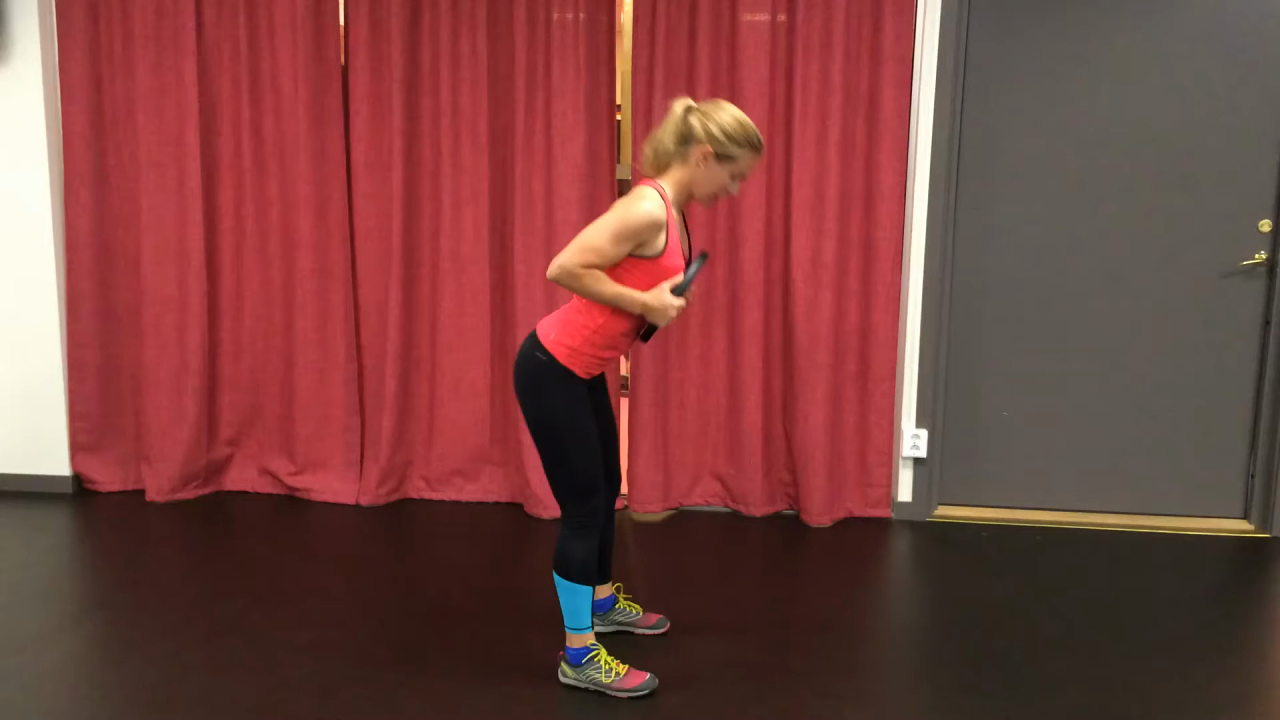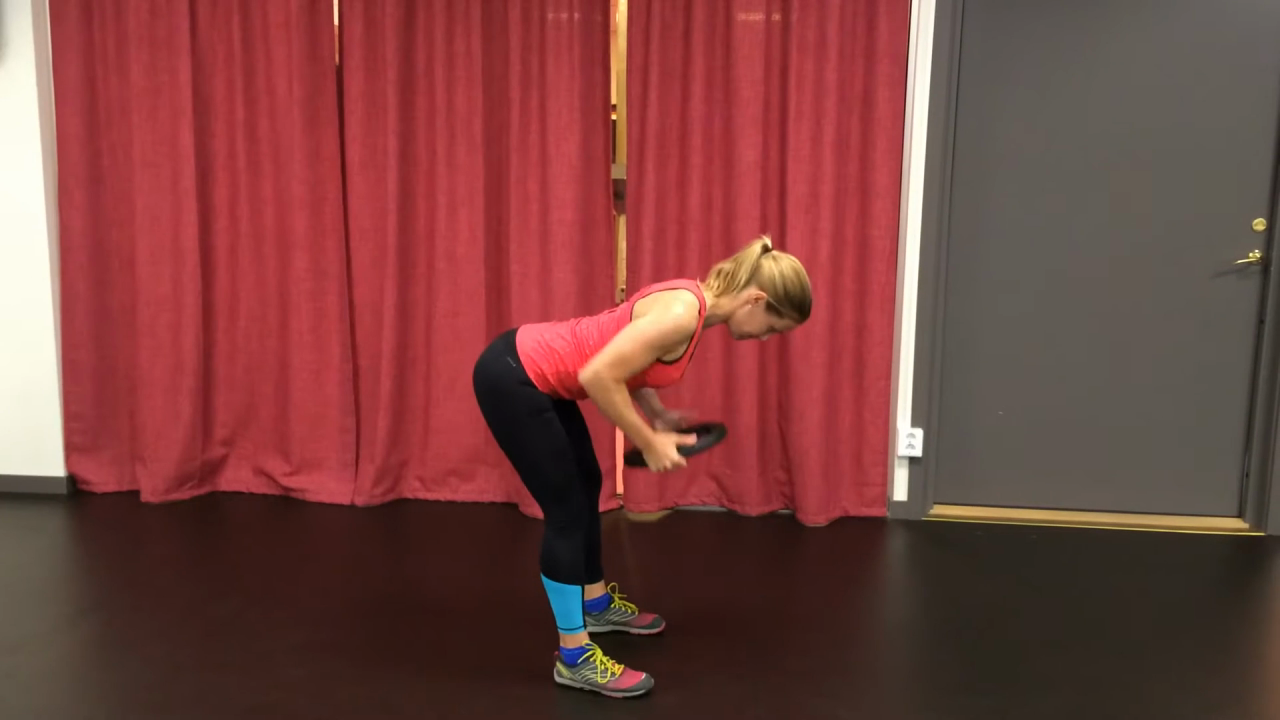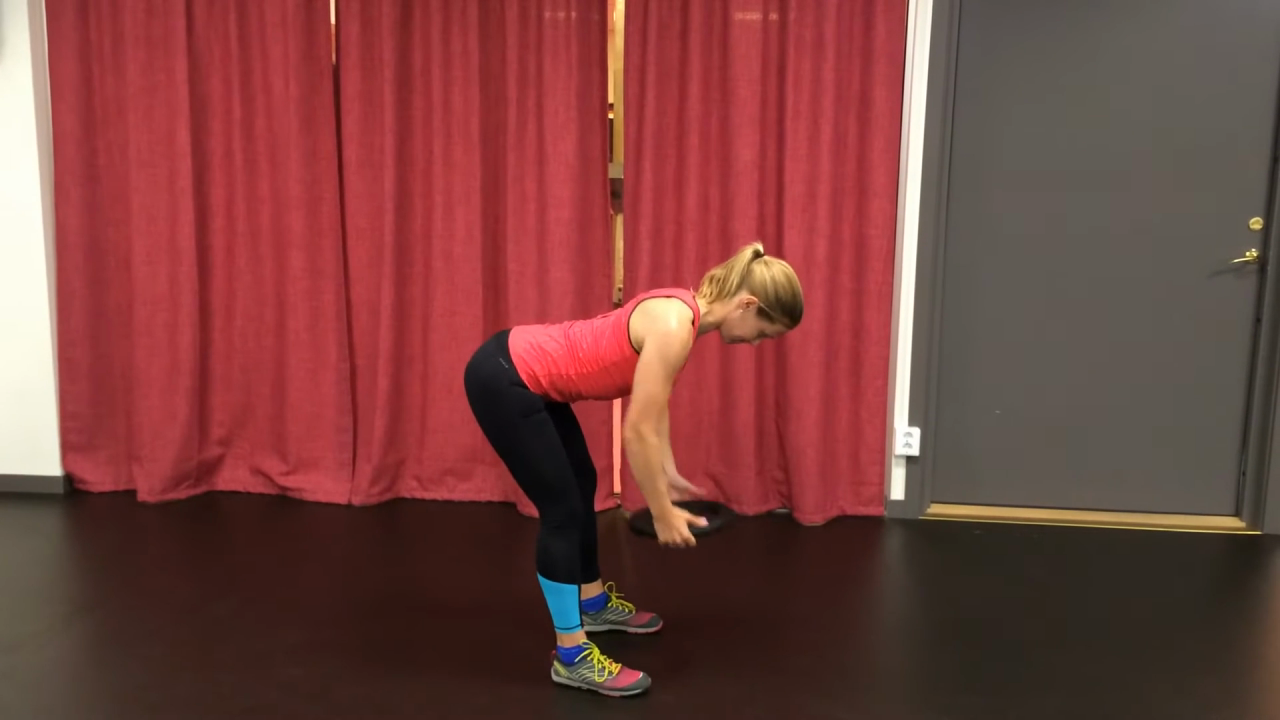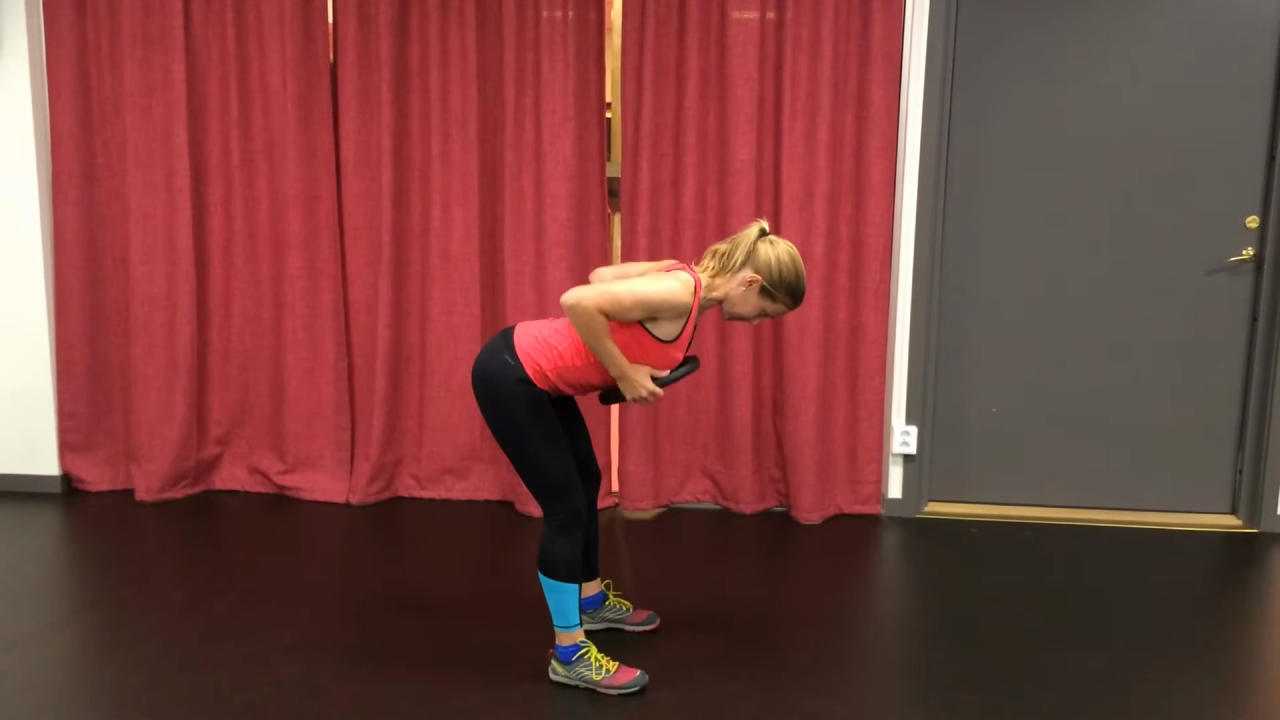
dt=0.5s
person 1, frame 1
left shoulder: (665, 202)
right shoulder: (649, 209)
right elbow: (564, 267)
left wrist: (652, 299)
right wrist: (643, 304)
left hip: (579, 369)
right hip: (555, 370)
left knee: (604, 489)
right knee: (584, 504)
left ankle: (602, 603)
right ankle: (578, 655)
person 1, frame 2
left shoulder: (692, 300)
right shoulder: (681, 316)
right elbow: (597, 377)
left wrist: (658, 418)
right wrist: (649, 443)
left hip: (535, 372)
right hip: (511, 377)
left knee: (586, 485)
right knee: (567, 508)
left ankle: (596, 603)
right ankle: (574, 657)
person 1, frame 3
left shoulder: (684, 311)
right shoulder: (675, 327)
left elbow: (646, 404)
right elbow: (637, 431)
left wrist: (669, 475)
right wrist: (663, 515)
left hip: (527, 370)
right hip: (503, 379)
left knee: (581, 485)
right knee: (561, 508)
left ankle: (594, 604)
right ankle: (571, 655)
person 1, frame 4
left shoulder: (684, 279)
right shoulder: (677, 293)
left elbow: (600, 276)
right elbow: (577, 300)
left wrist: (636, 360)
right wrist: (625, 374)
left hip: (534, 369)
right hip: (510, 375)
left knee: (586, 484)
right knee: (566, 507)
left ankle: (592, 601)
right ankle: (569, 654)
